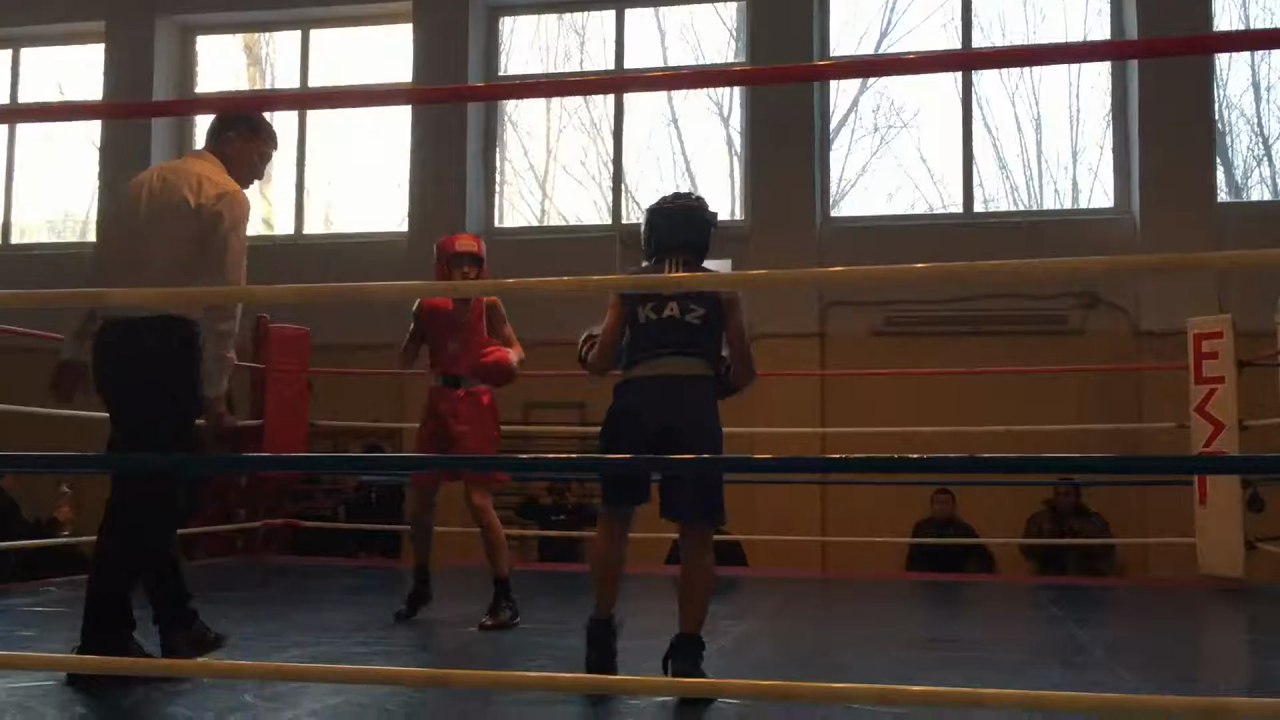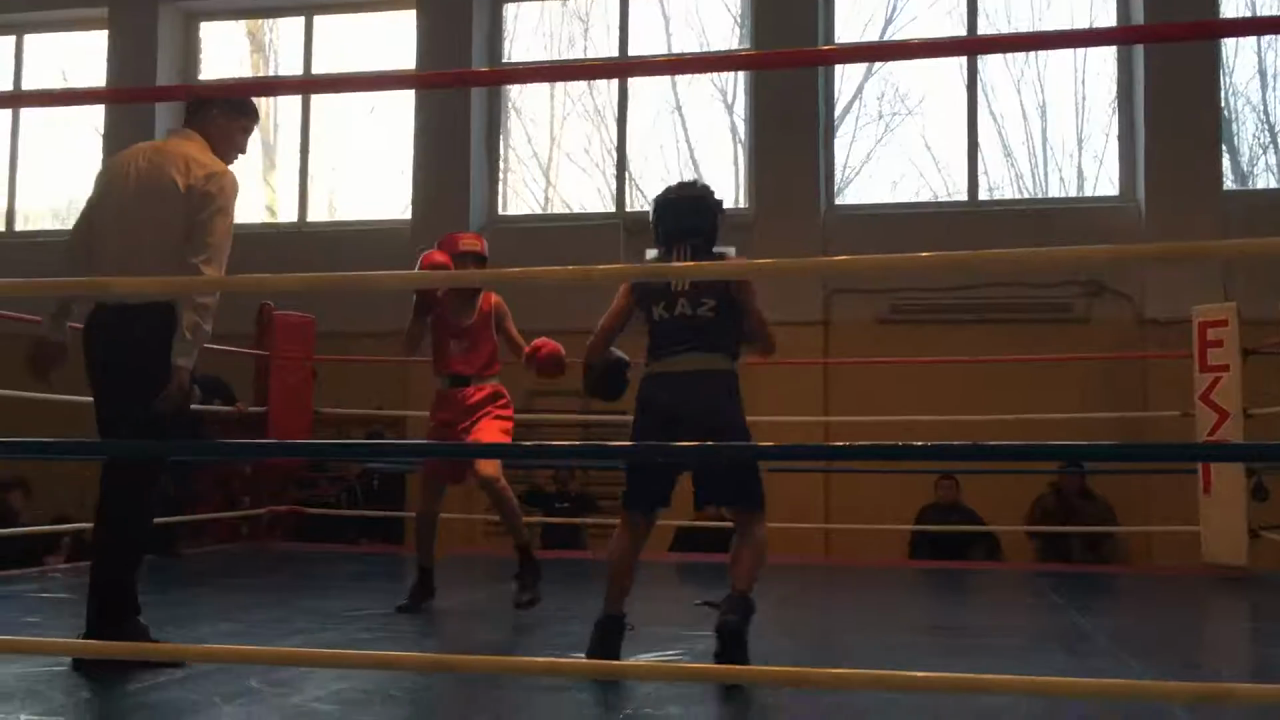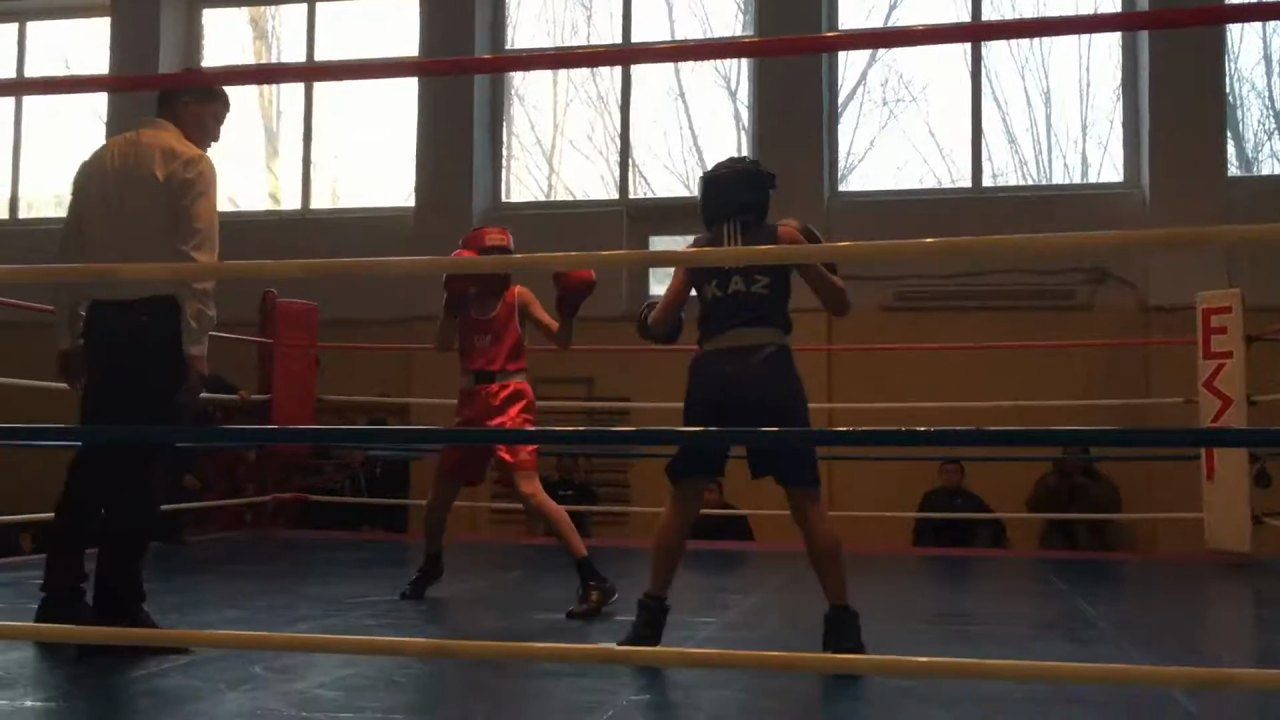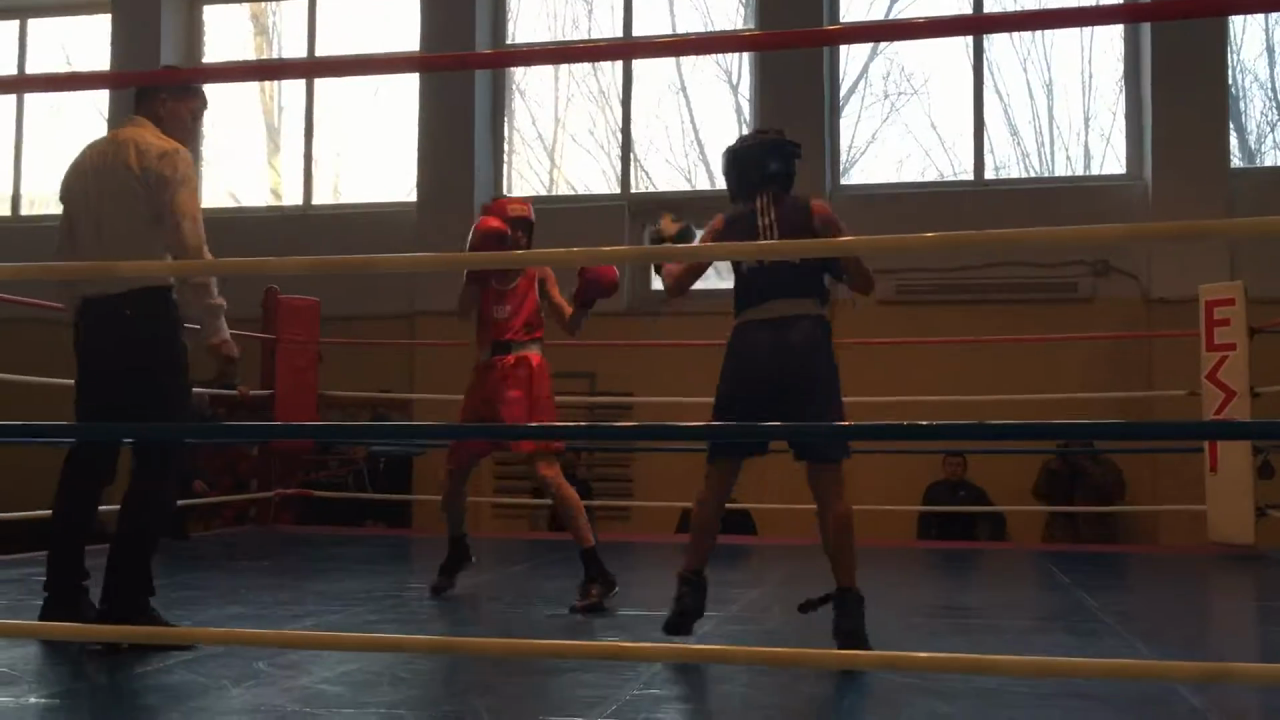
dt=0.2s
person 1, frame 1
left shoulder: (144, 181)
right shoulder: (224, 195)
left elbow: (99, 270)
right elbow: (221, 299)
left wrist: (75, 349)
right wrist: (216, 387)
left hip: (114, 342)
right hip: (165, 344)
left knee: (147, 487)
right knee: (146, 491)
left ankle: (177, 622)
right ankle: (103, 641)
person 1, frame 2
left shoulder: (123, 162)
right shoulder: (213, 176)
left elbow: (77, 252)
right elbow: (202, 276)
left wrist: (55, 329)
right wrist: (184, 359)
left hip: (106, 327)
right hip: (154, 331)
left knee: (124, 471)
right knee: (137, 476)
left ankle: (113, 616)
right ankle: (110, 628)
person 1, frame 3
left shoulder: (100, 159)
right shoulder: (189, 163)
left elbow: (70, 254)
right elbow: (196, 262)
left wrist: (70, 335)
right wrist: (196, 346)
left hip: (103, 323)
right hip: (155, 322)
left knee: (95, 460)
right knee: (142, 469)
left ankle: (60, 599)
right ankle: (117, 613)
person 1, frame 4
left shoulder: (85, 161)
right shoulder: (167, 154)
left elbow: (69, 256)
right elbow: (189, 249)
right wrist: (215, 328)
left hip: (94, 319)
right hip: (143, 314)
left knee: (89, 455)
right knee: (160, 461)
left ankle: (64, 598)
right ankle: (125, 606)
person 2, frame 1
left shoulder: (631, 284)
right shoulder: (721, 287)
left elbow: (601, 361)
right elbow: (744, 373)
left wrist: (587, 353)
right wrist: (719, 381)
left hip: (634, 402)
right hip: (691, 404)
left knee: (614, 521)
right knee: (696, 537)
left ankle: (602, 632)
right ankle: (687, 653)
person 2, frame 2
left shoulder: (642, 278)
right shoulder: (732, 272)
left elbow: (597, 349)
right elbow: (765, 345)
left wrist: (596, 370)
left hip: (659, 398)
right hip: (715, 397)
left knee: (634, 523)
right knee: (750, 521)
left ankle: (608, 631)
right ankle: (736, 606)
person 2, frame 3
left shoulder: (697, 250)
right shoulder: (786, 237)
left elbow: (659, 324)
right elbow: (839, 305)
left wrist: (650, 320)
right wrist: (820, 266)
left hip: (712, 376)
right hip: (770, 374)
left knee: (683, 501)
right knee: (807, 503)
left ankle: (651, 614)
right ankle: (842, 624)
person 2, frame 4
left shoulder: (727, 223)
right shoulder: (814, 211)
left elbow: (675, 284)
right elbow: (864, 284)
left wrist: (663, 248)
right wrist: (834, 262)
left hip: (749, 348)
right hip: (806, 344)
left knee: (718, 477)
right knee: (828, 483)
left ankle: (691, 589)
right ankle: (847, 609)
person 3, frame 1
left shoulder: (489, 304)
right shoulder: (433, 308)
left elbow: (517, 352)
right elbow: (405, 362)
left wrist: (508, 362)
right wrist: (418, 329)
left hip: (476, 404)
right hip: (439, 404)
left knee: (479, 501)
right knee: (418, 504)
left ankle: (504, 597)
right ankle: (421, 585)
person 3, frame 2
left shoulder: (493, 305)
right shoulder: (437, 303)
left elbow: (521, 350)
right elbow: (410, 349)
left wrist: (540, 354)
right wrist: (421, 303)
left hip: (489, 401)
right hip: (447, 404)
left knee: (489, 475)
right knee: (428, 500)
left ankle: (527, 562)
right ankle: (424, 582)
person 3, frame 3
left shoulder: (519, 296)
right shoulder: (465, 298)
left elbow: (560, 338)
right elbow: (443, 345)
left wrist: (569, 306)
right wrist: (453, 301)
left hip: (512, 400)
right hip: (472, 402)
left knee: (529, 491)
right knee: (440, 495)
left ankle: (593, 580)
right ankle: (431, 566)
person 3, frame 4
left shoulder: (538, 272)
right shoulder: (484, 274)
left elbow: (570, 324)
right elbow: (463, 312)
left wrist: (586, 300)
right wrist: (475, 270)
left hip: (526, 373)
right hip: (487, 374)
left knee: (548, 473)
right knee: (455, 471)
left ankle: (596, 572)
right ankle: (457, 551)
